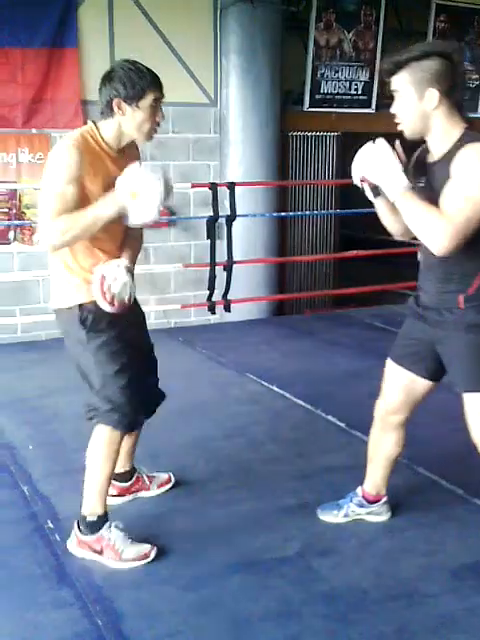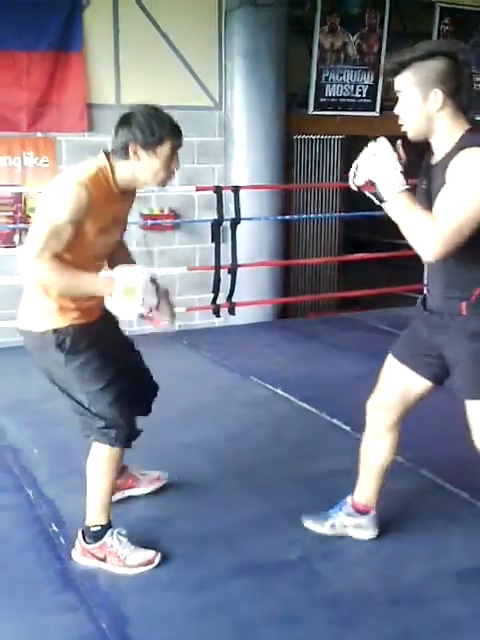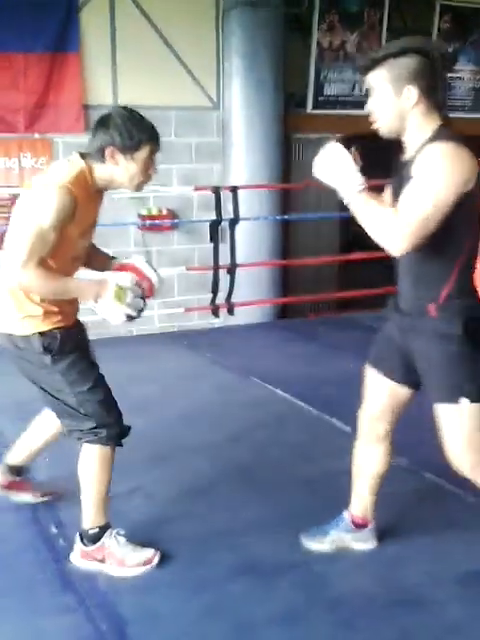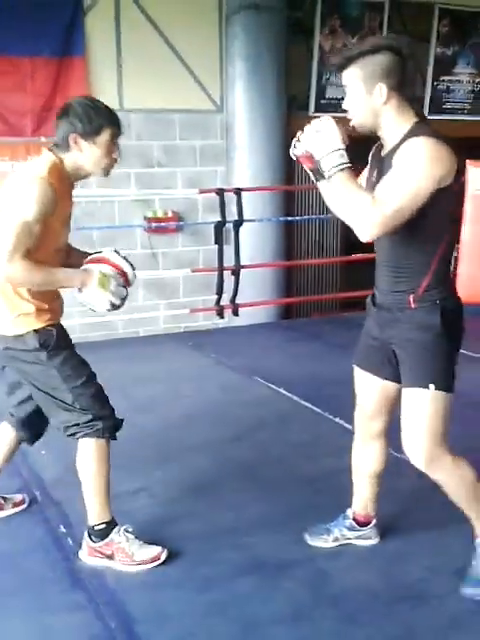
dt=0.2s
person 1, frame 1
right shoulder: (427, 156)
right elbow: (403, 229)
left wrist: (396, 181)
right wrist: (375, 186)
right hip: (426, 312)
right knee: (388, 413)
right ankle: (371, 498)
person 1, frame 2
right shoulder: (437, 156)
left elbow: (434, 244)
left wrist: (393, 181)
right wrist: (380, 187)
right hip: (433, 315)
right knee: (382, 410)
right ankle: (360, 510)
person 1, frame 3
right shoulder: (413, 155)
left elbow: (400, 238)
left wrist: (350, 184)
right wrist: (353, 185)
right hip: (406, 317)
right knee: (372, 423)
right ankle: (357, 523)
person 1, frame 4
left shoulder: (428, 151)
right shoulder: (384, 150)
left elbow: (370, 223)
right elbow: (364, 212)
left wrist: (333, 159)
right wrist: (318, 165)
left hip: (427, 319)
right hip: (385, 311)
left knee: (425, 452)
right knee: (368, 423)
right ankle: (361, 520)
person 2, frame 1
left shoulder: (130, 155)
right shoulder: (73, 152)
right elbow: (51, 234)
left wrist: (125, 262)
right wrist: (118, 201)
left hip: (115, 294)
right hip: (83, 302)
left knee: (141, 391)
right knee: (118, 403)
left ankle: (123, 477)
right ankle: (90, 529)
person 2, frame 2
left shoulder: (125, 186)
right shoulder: (79, 189)
right elbow: (33, 265)
left wrist: (142, 283)
right wrist: (111, 285)
left hip: (90, 313)
right hip: (54, 324)
left knee: (137, 391)
right knee: (113, 420)
left ankle: (116, 474)
right ankle: (95, 538)
person 2, frame 3
left shoulder: (91, 184)
right shoulder: (60, 191)
left wrist: (117, 269)
right wrist: (96, 291)
left hip: (55, 317)
left knee: (76, 408)
right knee: (102, 422)
right ankle: (93, 541)
person 2, frame 4
left shoulder: (59, 177)
right shoulder: (39, 182)
left wrist: (90, 260)
right wrist: (81, 281)
right knee: (94, 418)
right ankle: (101, 537)
